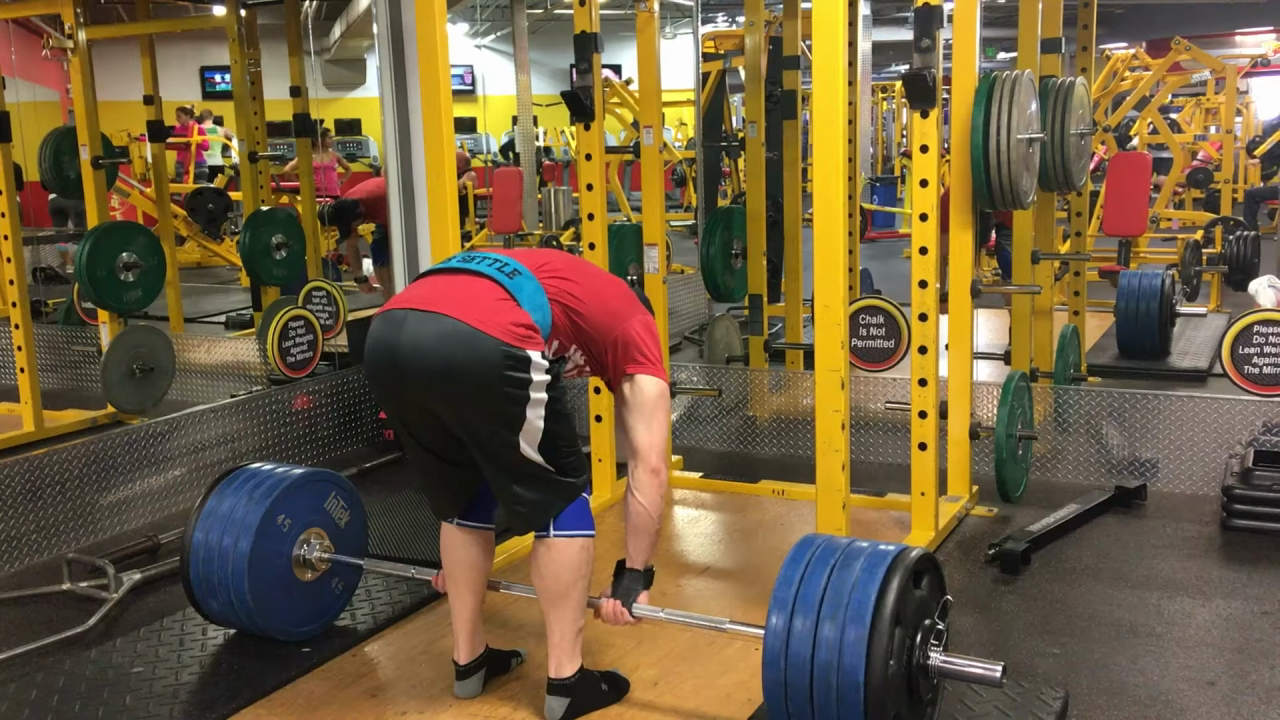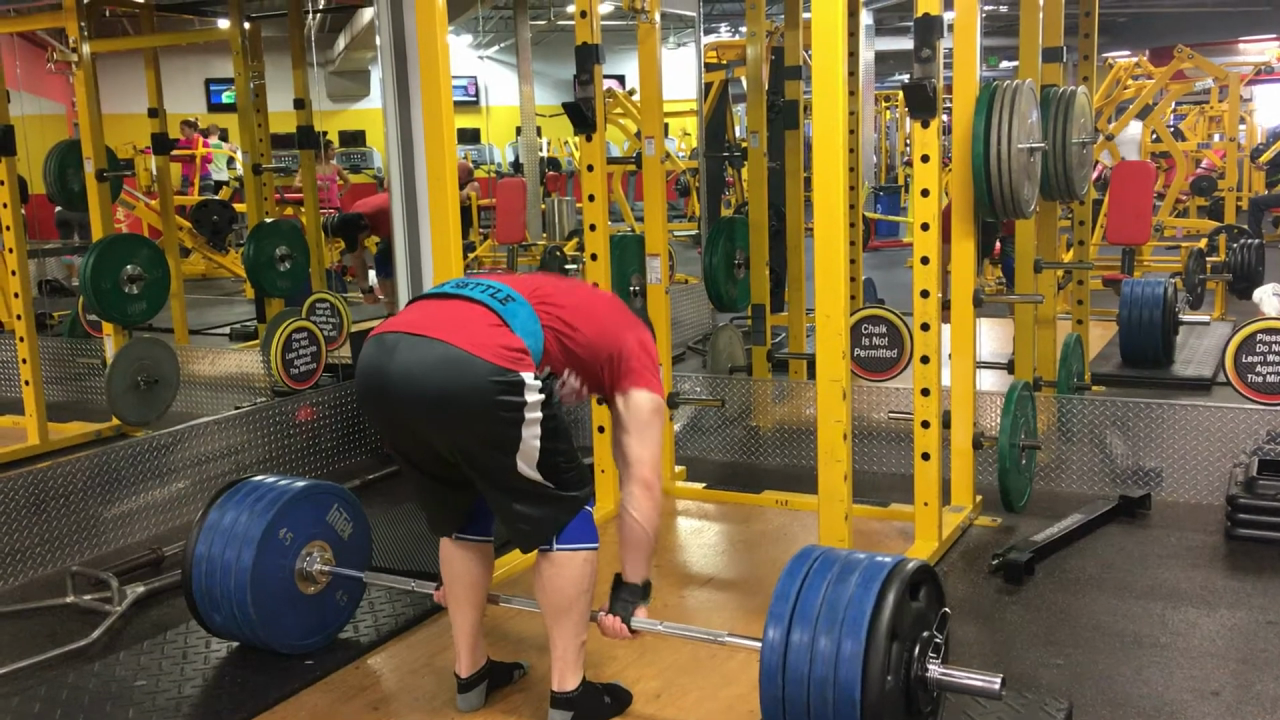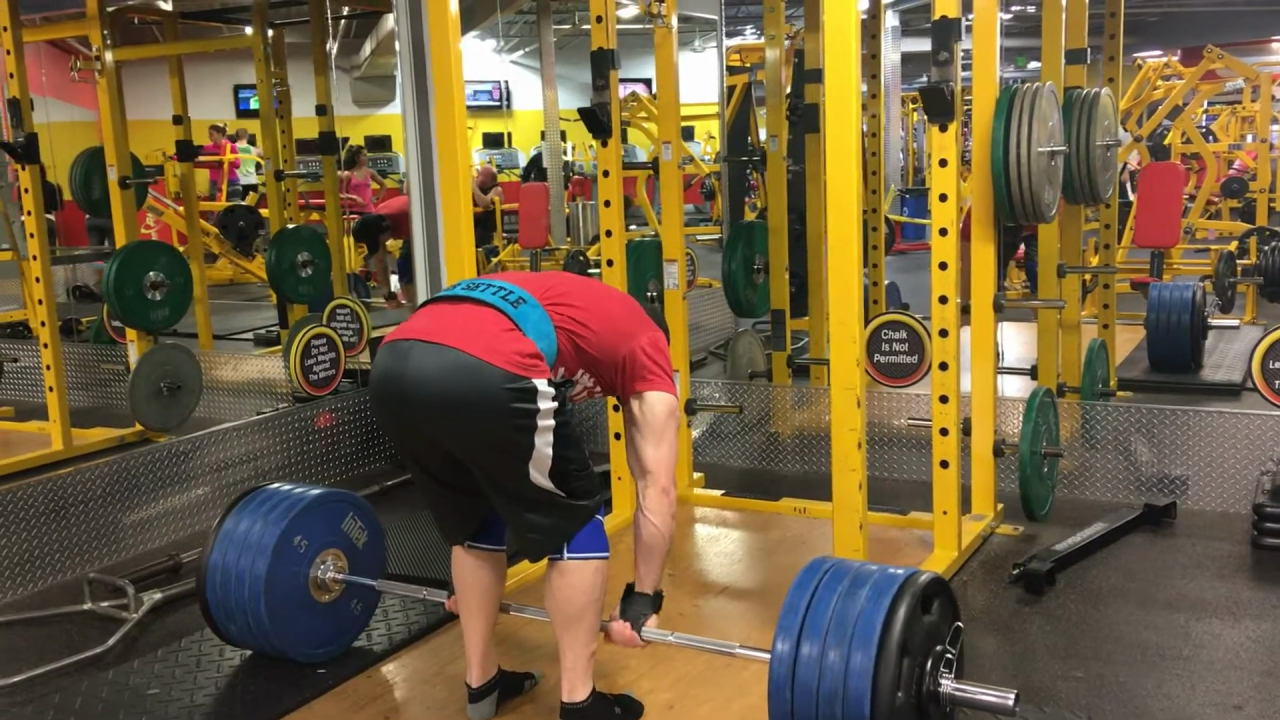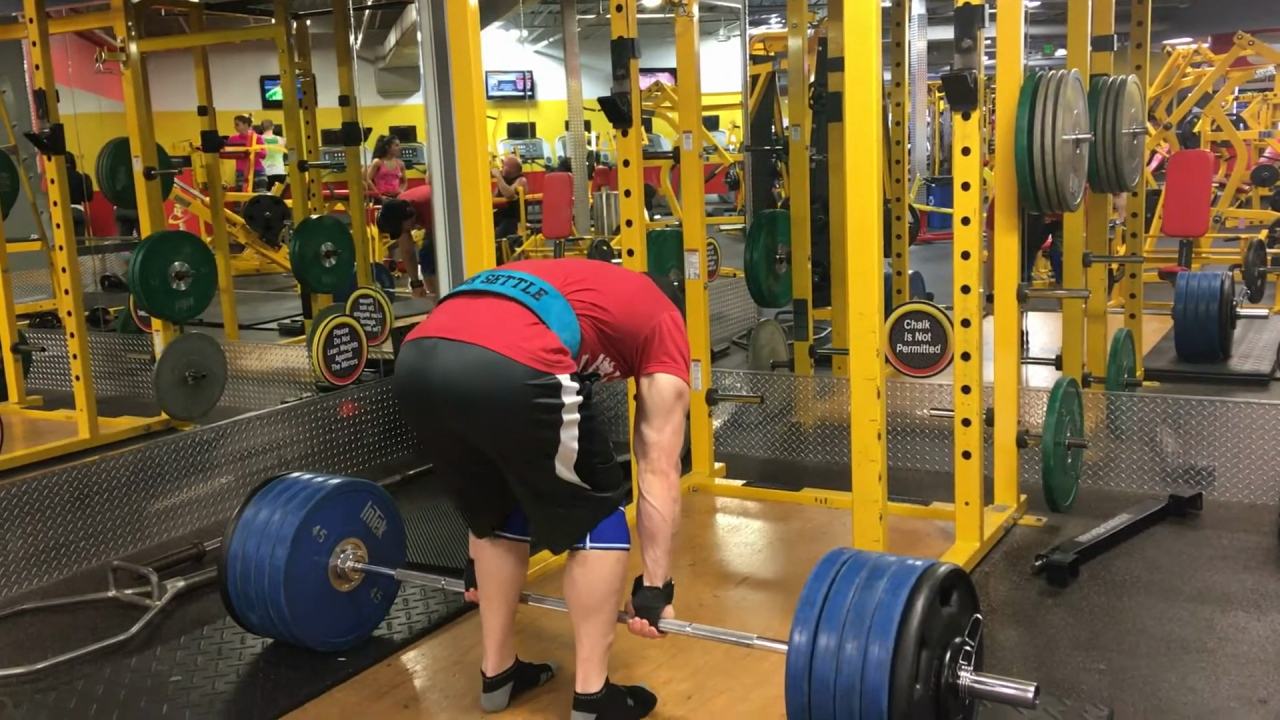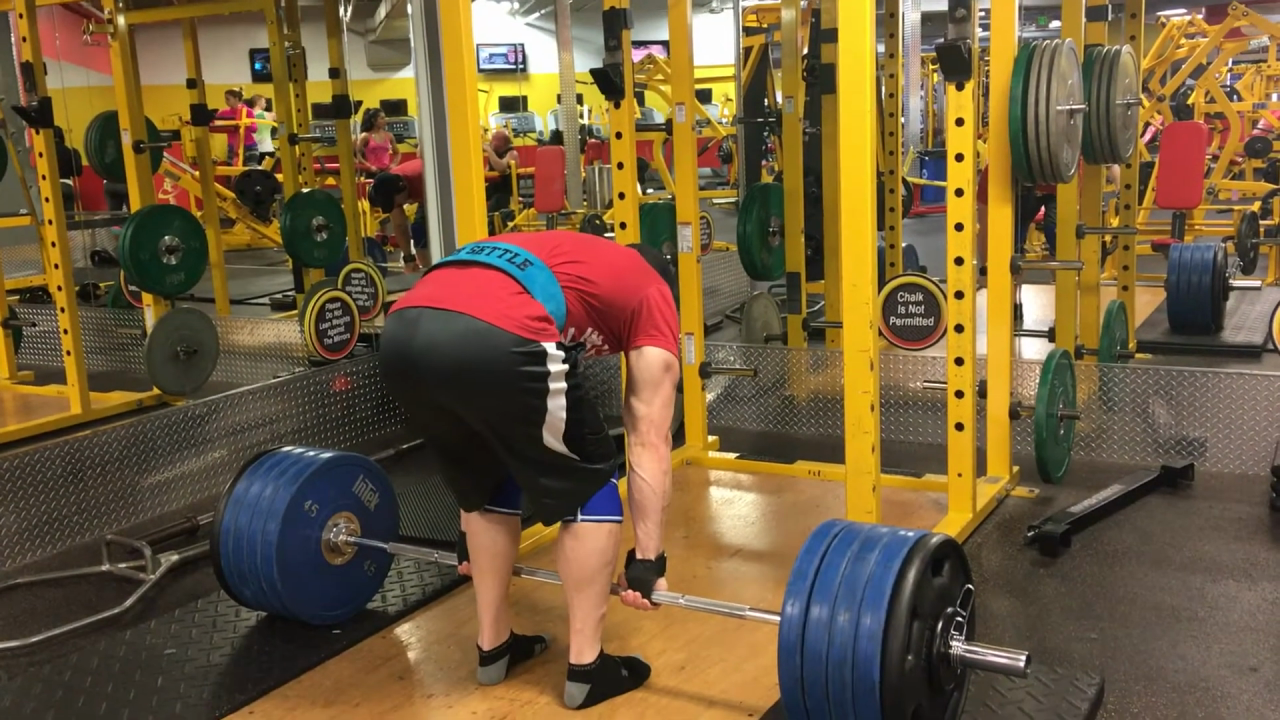
dt=1s
person 1, frame 1
right shoulder: (633, 324)
left elbow: (492, 454)
right elbow: (648, 466)
left wrist: (457, 560)
right wrist: (634, 577)
left hip: (387, 334)
right hip: (480, 343)
left knee: (464, 499)
right knee: (561, 501)
left ankle: (469, 660)
right ankle: (566, 681)
person 1, frame 2
right shoulder: (631, 342)
left elbow: (491, 467)
right elbow: (643, 483)
left wrist: (460, 576)
right wrist: (630, 591)
left hip: (379, 359)
right hip: (471, 369)
left knee: (462, 510)
right knee: (565, 515)
left ankle: (470, 674)
person 1, frame 3
right shoulder: (646, 344)
left elbow: (499, 475)
right elbow: (657, 486)
right wrist: (642, 600)
left hip: (393, 364)
right hip: (485, 374)
left knee: (475, 517)
right knee: (574, 522)
left ankle: (482, 683)
person 1, frame 4
right shoulder: (663, 321)
left elbow: (506, 453)
right elbow: (659, 469)
left wrist: (478, 565)
right wrist: (655, 588)
left hip: (417, 358)
right hip: (510, 369)
left knee: (500, 505)
right knee: (596, 513)
left ankle: (497, 673)
person 1, frame 5
right shoulder: (652, 294)
left elbow: (496, 430)
right elbow: (649, 441)
left wrist: (469, 537)
right wrist: (648, 560)
left hip: (402, 333)
right hip: (496, 340)
left knee: (489, 481)
right knee: (588, 485)
left ankle: (493, 646)
right ankle: (586, 668)
